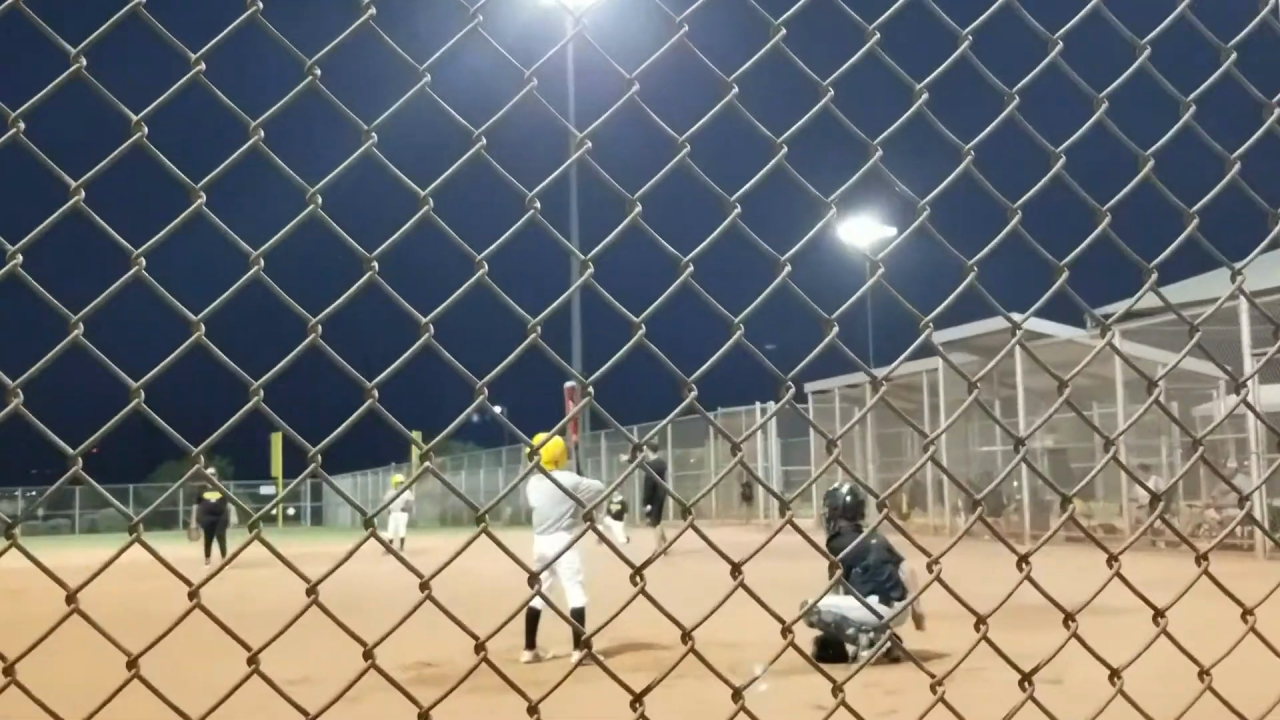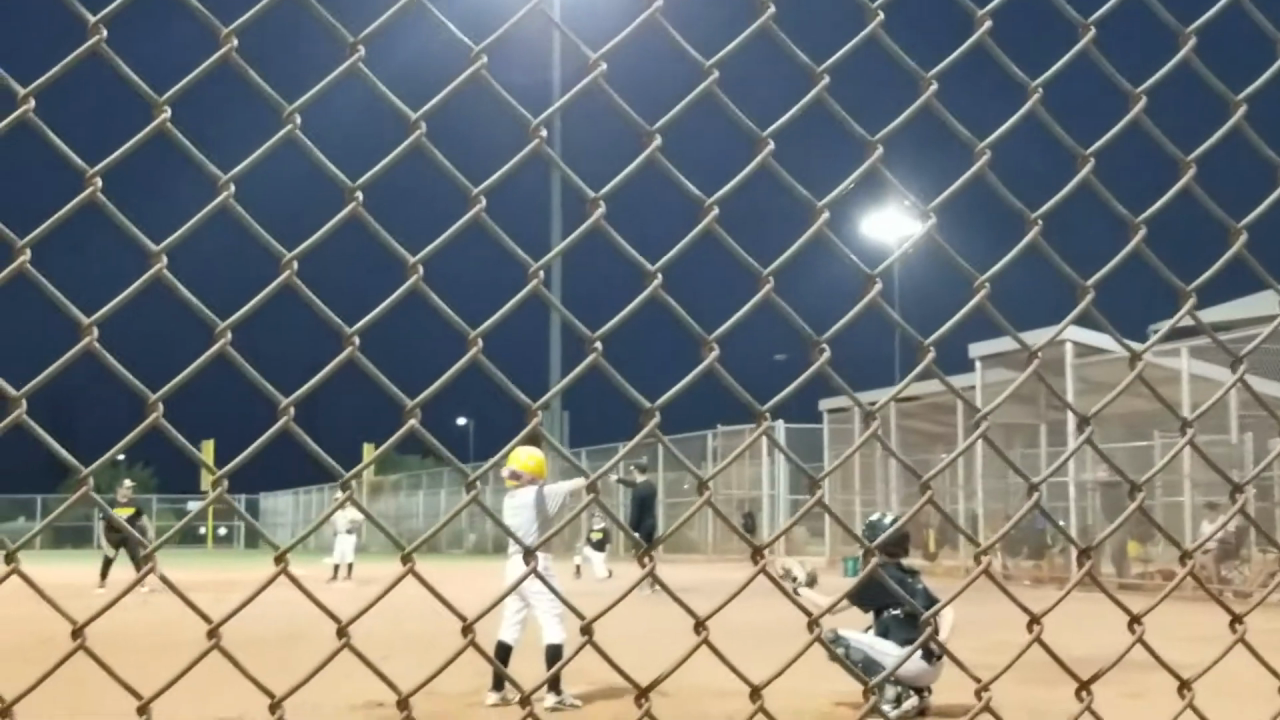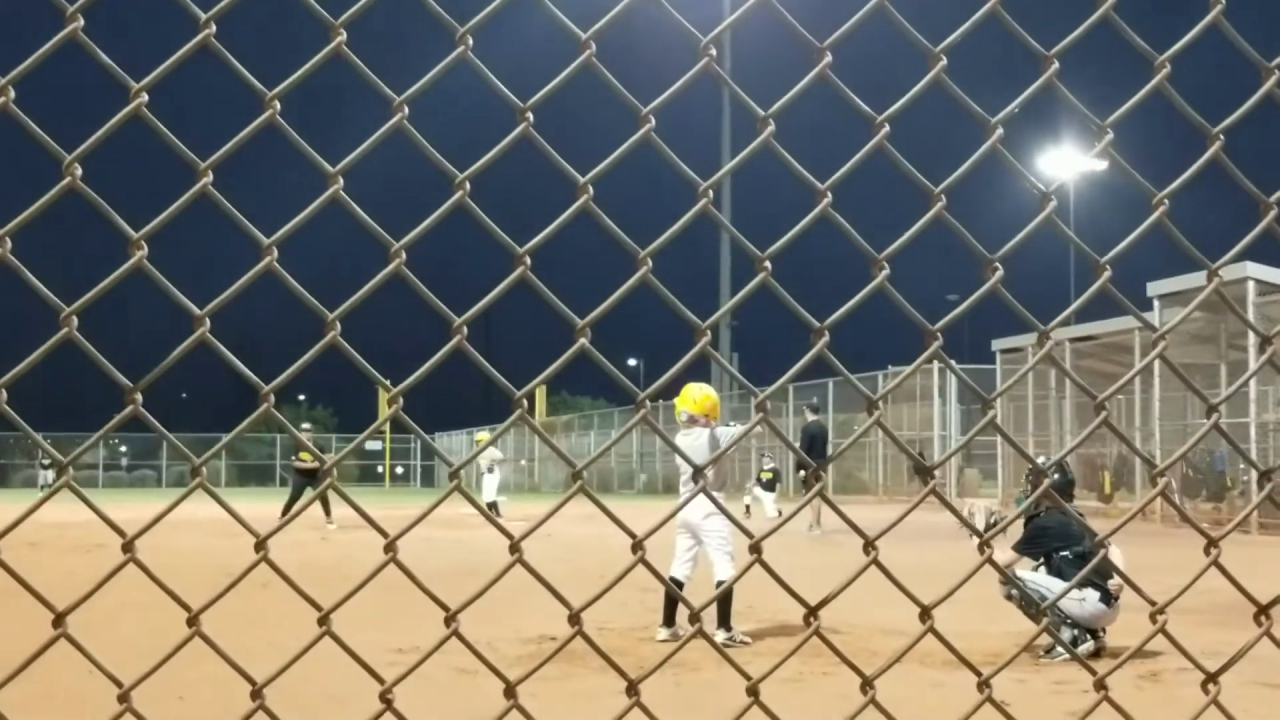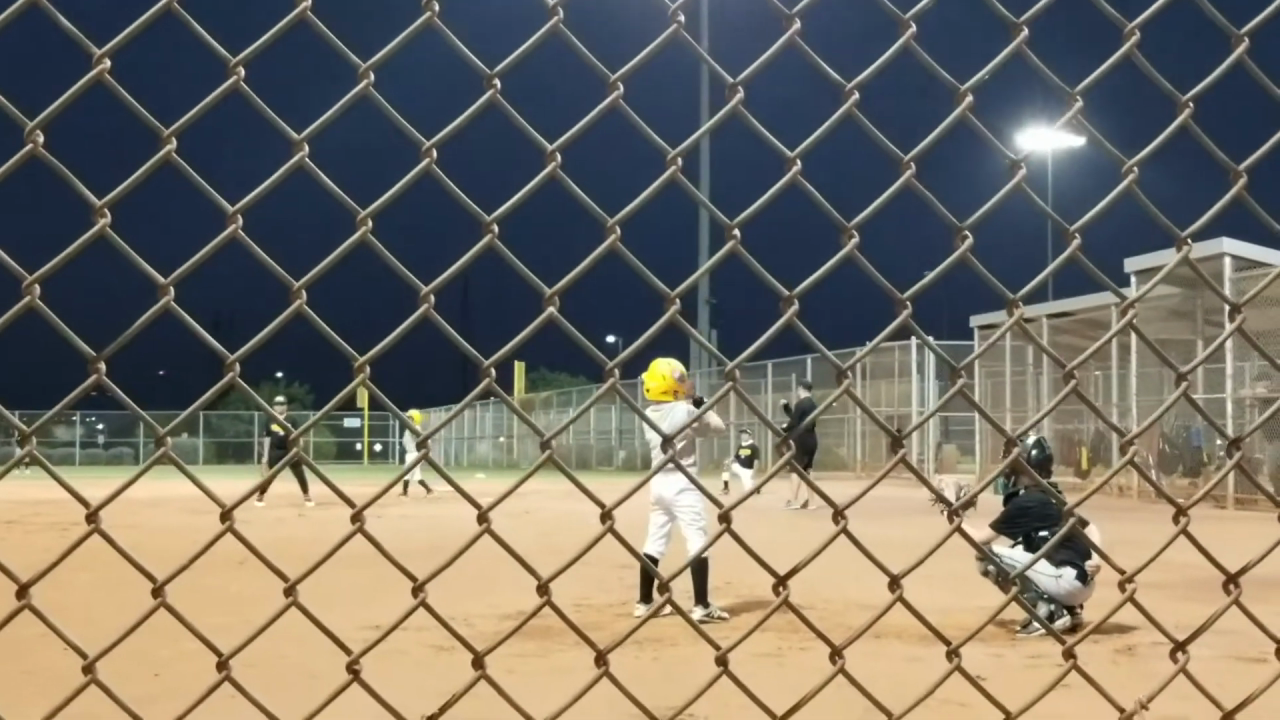
dt=1s
person 1, frame 1
left shoulder: (531, 482)
right shoulder: (569, 480)
right elbow: (599, 488)
left hip: (540, 542)
right hip: (563, 542)
left knee: (538, 594)
right knee: (575, 592)
left ankle: (529, 648)
right ankle: (579, 650)
person 1, frame 2
left shoulder: (509, 498)
right shoulder: (543, 493)
right elbow: (582, 482)
left hip: (514, 565)
right hip: (538, 566)
left knee: (509, 628)
right knee: (553, 628)
left ankle: (497, 690)
right ankle: (554, 694)
person 1, frame 3
left shoulder: (680, 438)
right shoulder: (715, 435)
right wrist: (738, 427)
left hip: (686, 508)
right hip: (709, 508)
left knee: (680, 566)
right knee: (724, 566)
left ankle: (667, 626)
right ankle: (724, 630)
person 1, frame 4
left shoulder: (649, 414)
right shoulder: (684, 410)
right elbow: (719, 427)
right wrist: (701, 407)
left hip: (658, 483)
right hip: (682, 484)
left knee: (654, 542)
right knee: (697, 543)
left ankle: (644, 602)
right ankle: (702, 606)
person 2, frame 1
left shoulder: (839, 542)
right shoulder: (874, 536)
left elbow: (835, 590)
right elbow: (905, 568)
right wrist: (915, 605)
left hip: (876, 607)
right hip: (899, 609)
left knee: (809, 609)
left ankle: (868, 638)
person 2, frame 2
left shoulder: (879, 578)
right shoulder: (911, 577)
left elbow: (832, 606)
right elbow: (946, 610)
left wrist: (800, 588)
right wrist: (940, 640)
left hip: (913, 661)
right hip: (930, 666)
left knee: (834, 638)
right knee: (873, 634)
left ankle: (894, 693)
right ankle: (917, 691)
person 2, frame 3
left shoulder: (1044, 524)
right shoulder: (1073, 519)
left elbow: (1003, 561)
right elbow: (1113, 551)
left wrist: (977, 537)
right wrist: (1119, 579)
left hip: (1091, 605)
right hip: (1104, 606)
left knee: (1011, 580)
left ankle: (1072, 636)
right ankle: (1091, 633)
person 2, frame 4
left shoulder: (1023, 502)
right shoulder: (1052, 497)
left elbow: (980, 539)
right elbow: (1090, 529)
right wrist: (1096, 558)
left hip: (1068, 581)
right hip: (1081, 584)
left knee: (988, 555)
left ankle: (1049, 612)
right ankle: (1069, 609)
